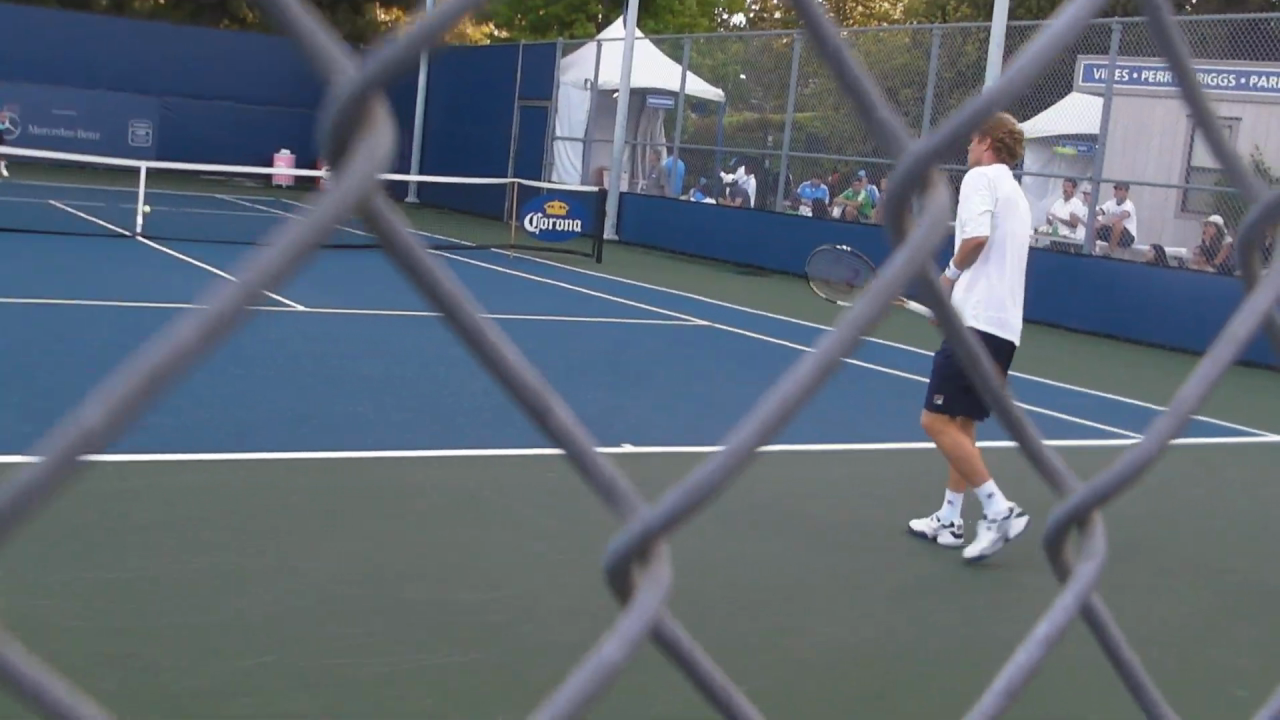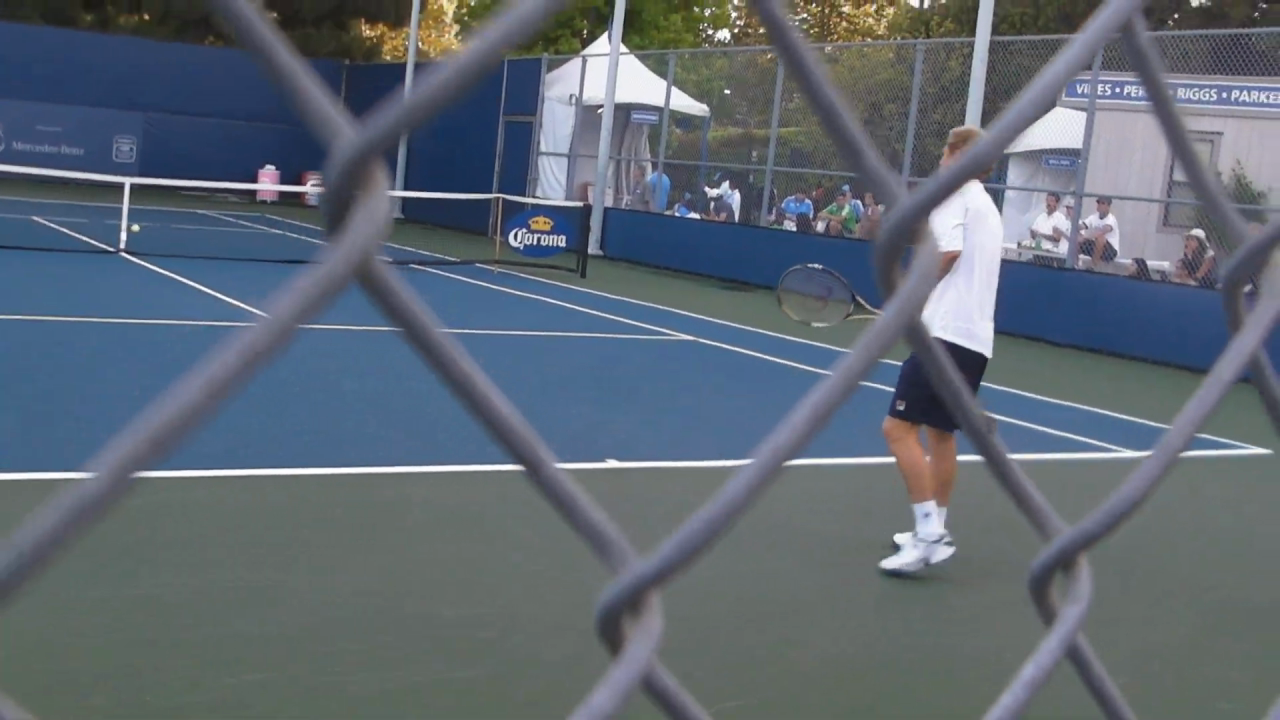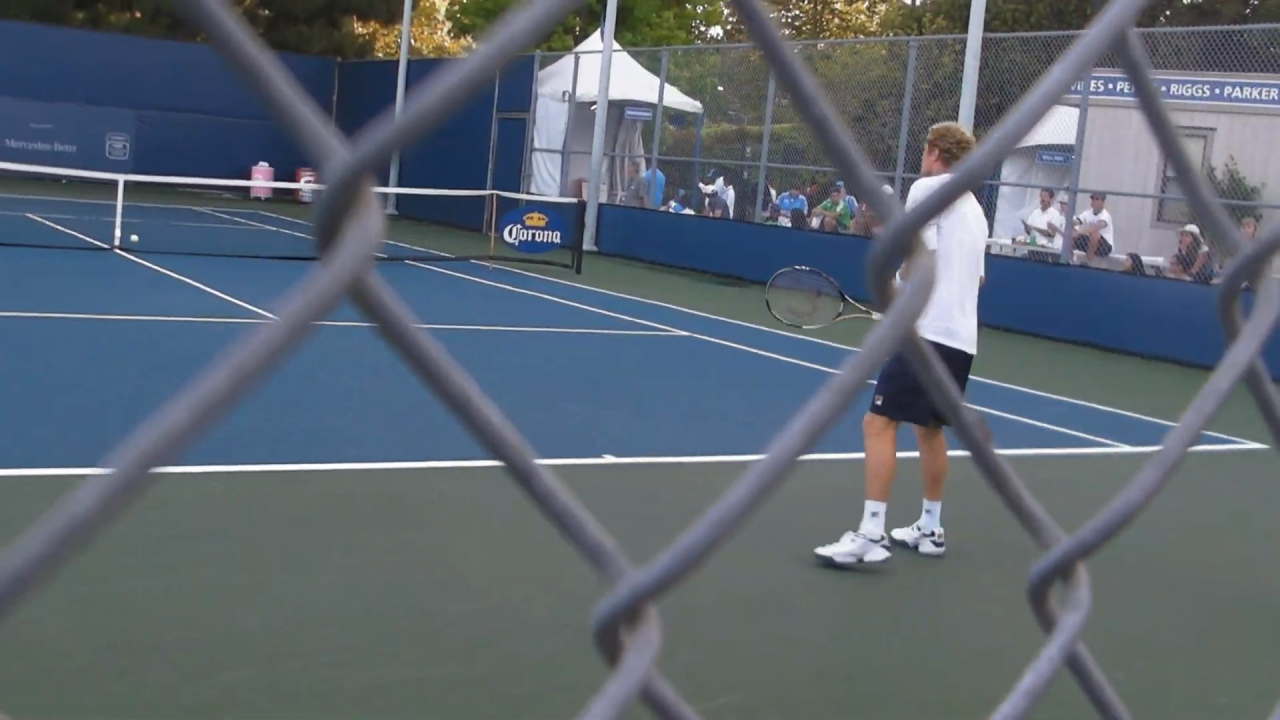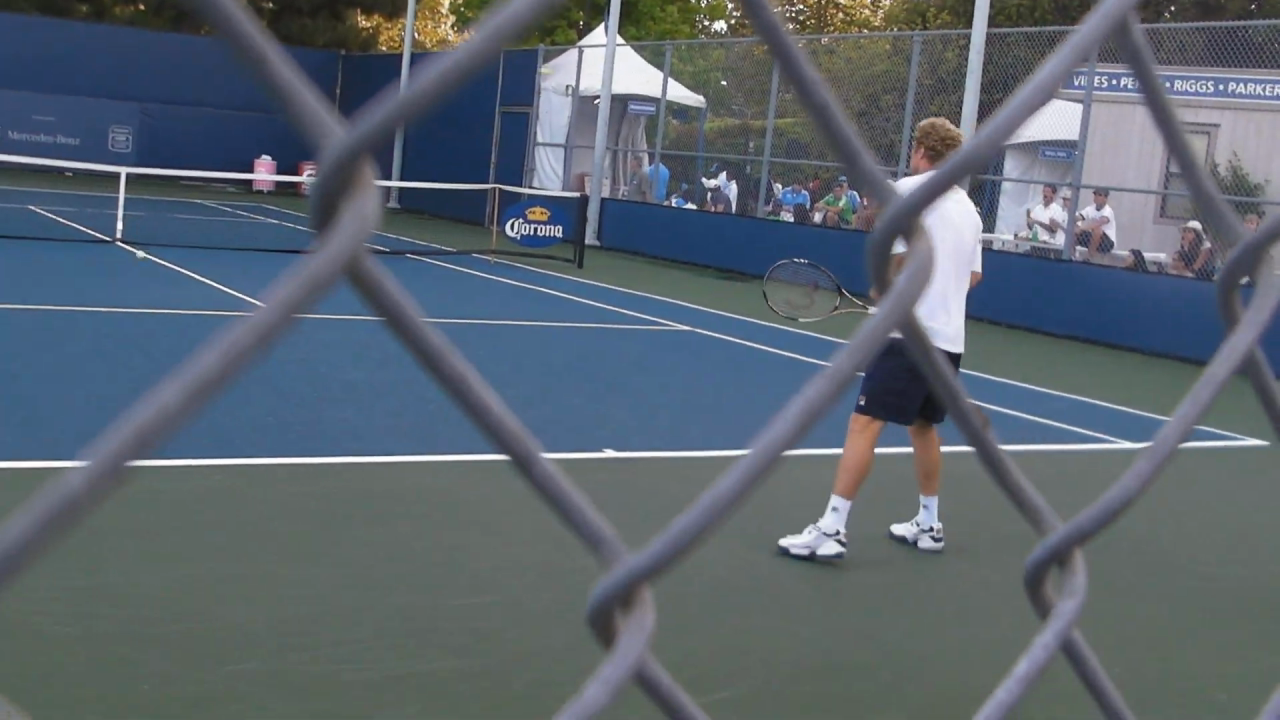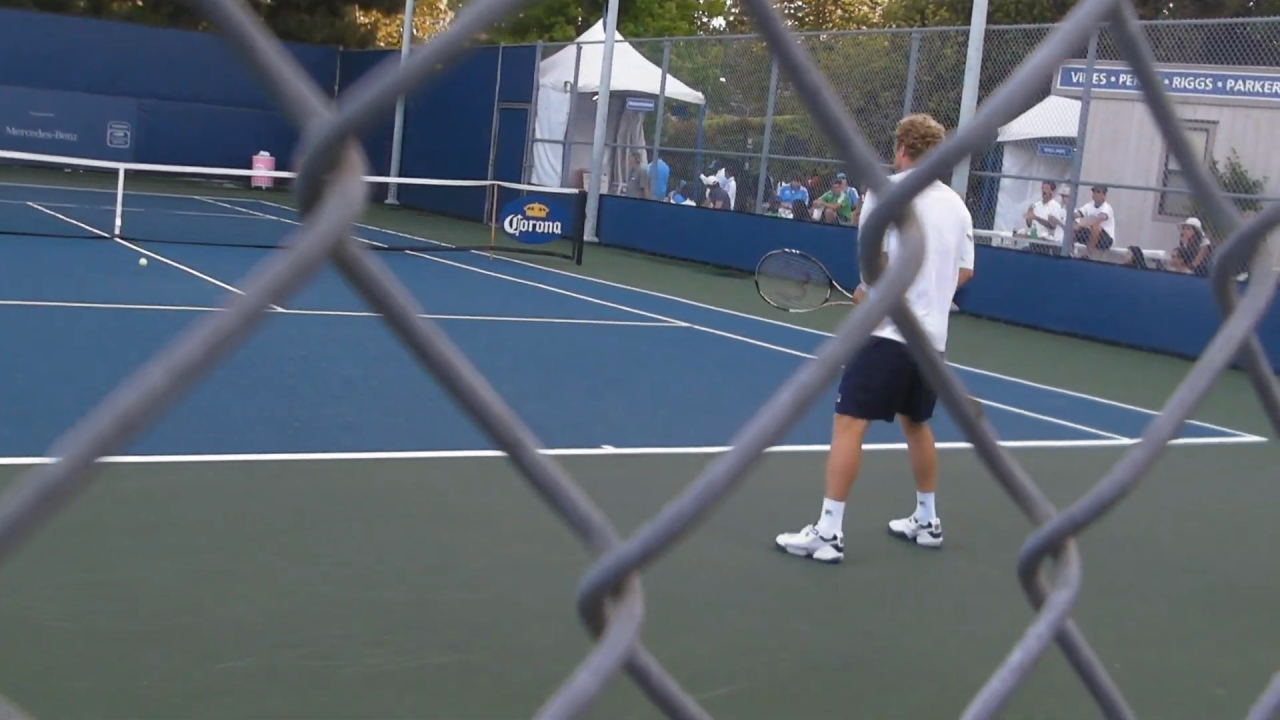
dt=0.1s
person 1, frame 1
left shoulder: (980, 179)
right shoulder: (1014, 191)
left elbow: (974, 239)
left wrist: (950, 273)
right wrist: (954, 296)
left hip: (979, 324)
right hip: (1002, 325)
left knee: (937, 422)
right knee: (961, 421)
left ankle: (998, 509)
right ankle: (950, 519)
person 1, frame 2
left shoulder: (953, 192)
right shoulder: (987, 204)
left elbow: (947, 253)
left wrist: (923, 289)
right wrist: (927, 309)
left hip: (948, 335)
right hip: (975, 338)
left knee: (898, 429)
right knee: (939, 434)
left ankle: (931, 535)
right ankle: (932, 532)
person 1, frame 3
left shoulder: (925, 188)
right shoulder: (974, 206)
left elbow: (919, 251)
left hip: (929, 332)
right hip: (962, 336)
left knee: (879, 425)
right knee: (930, 429)
left ankle: (870, 534)
right ankle: (930, 529)
person 1, frame 4
left shoulder: (907, 189)
right shoulder: (968, 206)
left elbow: (896, 256)
right elbow: (973, 275)
right hip: (949, 335)
left knee: (865, 424)
right knee: (924, 427)
left ankle: (831, 530)
right ankle: (928, 525)
person 1, frame 5
right shoulder: (956, 204)
right elbow: (961, 271)
left wrist: (870, 290)
left hip: (887, 328)
right hip: (931, 334)
left knee: (849, 424)
right knee: (916, 425)
left ankle: (829, 532)
right ankle: (926, 520)
